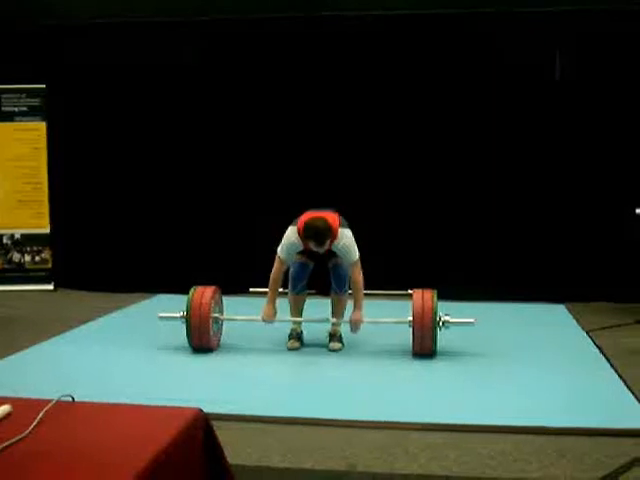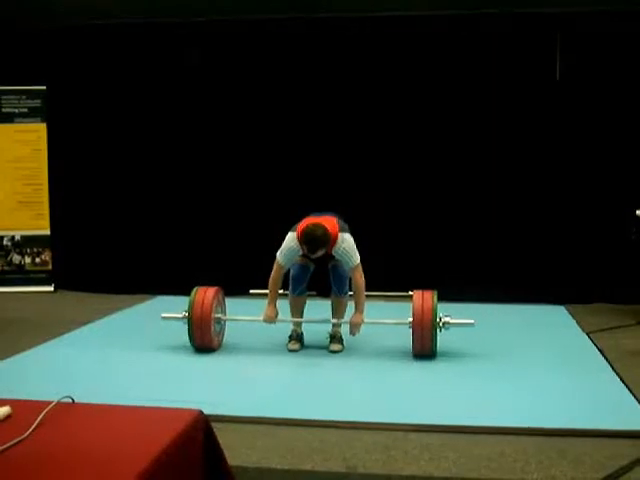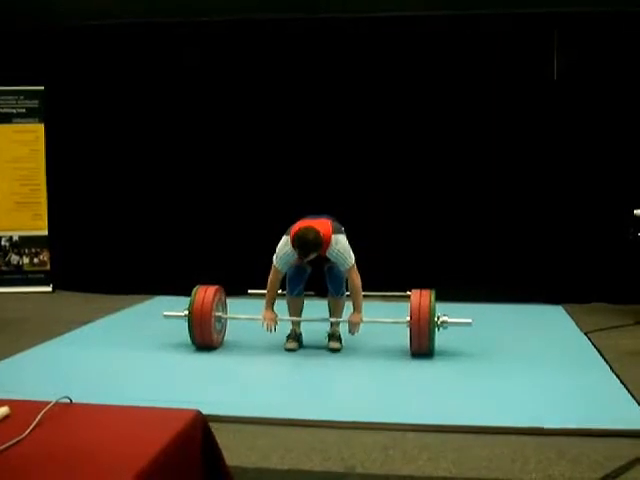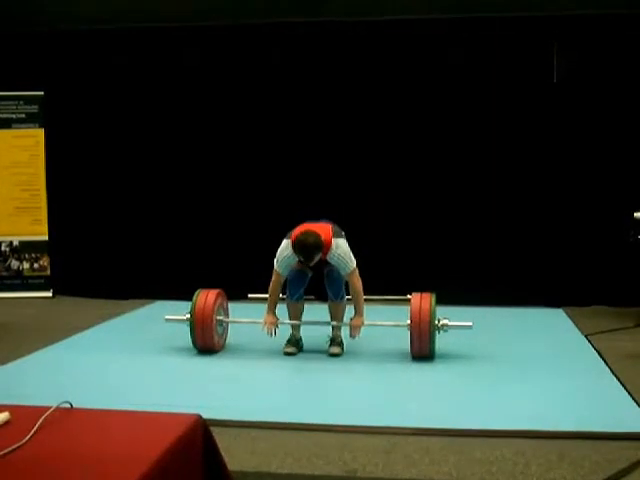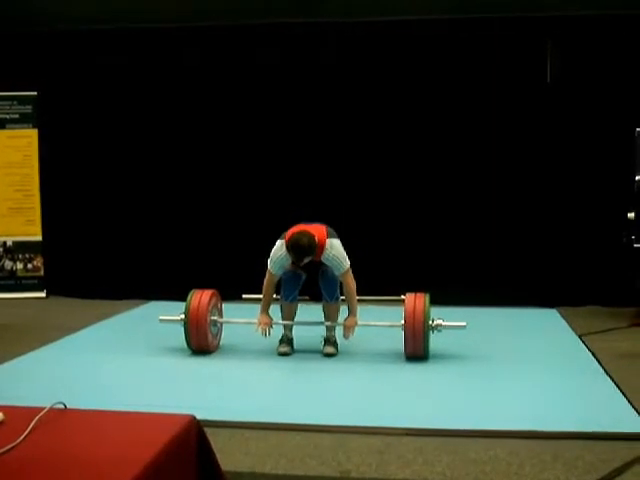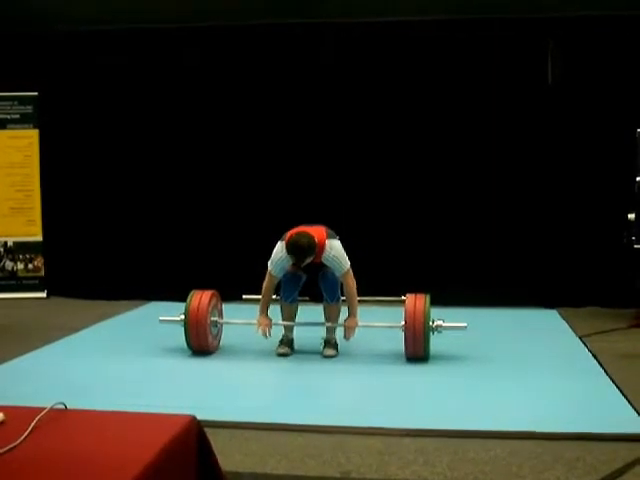
dt=0.4s
person 1, frame 1
left shoulder: (344, 237)
right shoulder: (293, 236)
left elbow: (356, 273)
right elbow: (278, 269)
left wrist: (358, 310)
right wrist: (270, 304)
left hip: (336, 250)
right hip: (304, 248)
left knee: (340, 278)
right knee: (296, 276)
left ankle: (336, 331)
right ankle: (296, 330)
person 1, frame 2
left shoulder: (344, 241)
right shoulder: (292, 241)
left elbow: (358, 276)
right elbow: (277, 271)
left wrist: (359, 312)
right wrist: (271, 306)
left hip: (336, 251)
right hip: (305, 246)
left knee: (341, 280)
right knee: (297, 279)
left ankle: (336, 332)
right ankle: (296, 331)
person 1, frame 3
left shoulder: (338, 243)
right shoulder: (286, 245)
left elbow: (353, 276)
right elbow: (275, 276)
left wrist: (357, 312)
right wrist: (268, 309)
left hip: (332, 248)
right hip: (300, 246)
left knee: (337, 281)
right knee: (294, 280)
left ankle: (335, 331)
right ankle: (295, 331)
person 1, frame 4
left shoulder: (338, 247)
right shoulder: (286, 249)
left elbow: (354, 280)
right elbow: (277, 280)
left wrist: (359, 315)
right wrist: (270, 313)
left hip: (331, 256)
right hip: (300, 253)
left knee: (336, 286)
right knee: (294, 285)
left ankle: (336, 336)
right ankle: (295, 336)
person 1, frame 5
left shoulder: (333, 247)
right shoulder: (280, 249)
left elbow: (348, 280)
right elbow: (270, 281)
left wrist: (352, 315)
right wrist: (264, 313)
left hip: (325, 261)
right hip: (294, 261)
left knee: (331, 287)
right knee: (288, 287)
left ankle: (330, 336)
right ankle: (287, 336)
person 1, frame 6
left shoulder: (333, 248)
right shoulder: (281, 251)
left elbow: (349, 281)
right elbow: (270, 282)
left wrist: (352, 316)
right wrist: (263, 314)
left hip: (326, 264)
left knee: (332, 288)
right knee: (288, 288)
left ankle: (331, 338)
right ankle: (287, 337)
